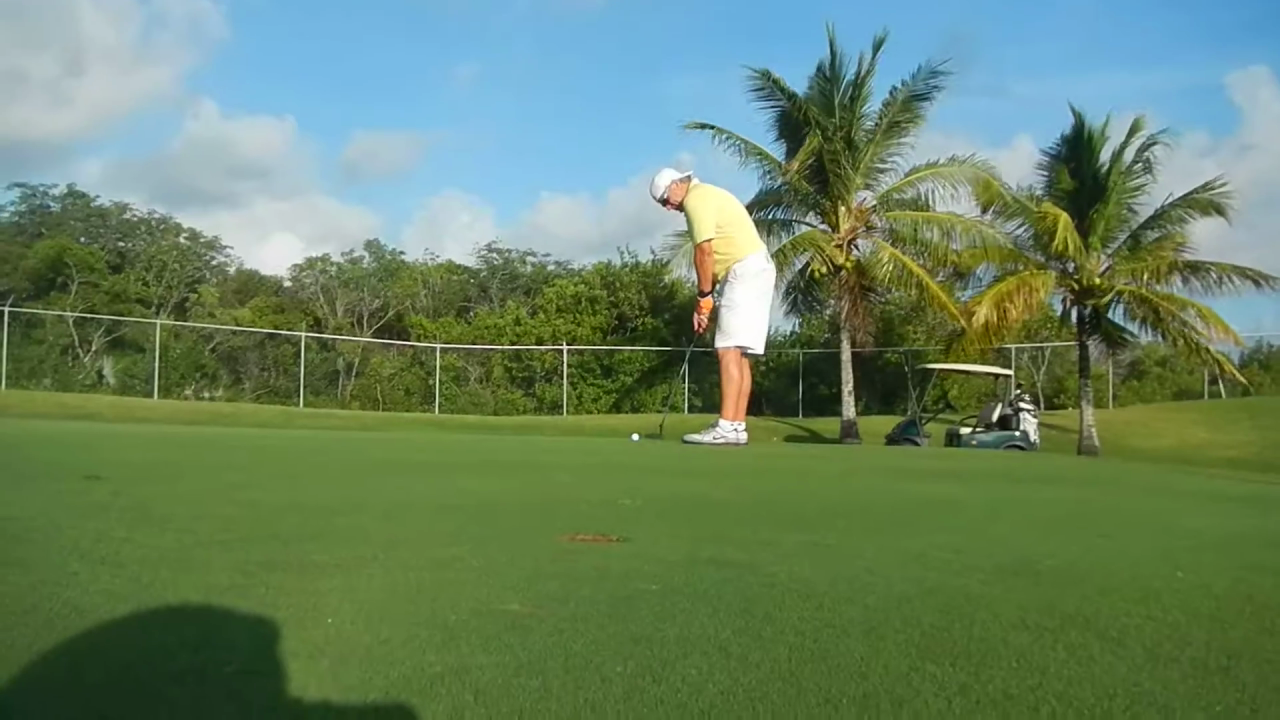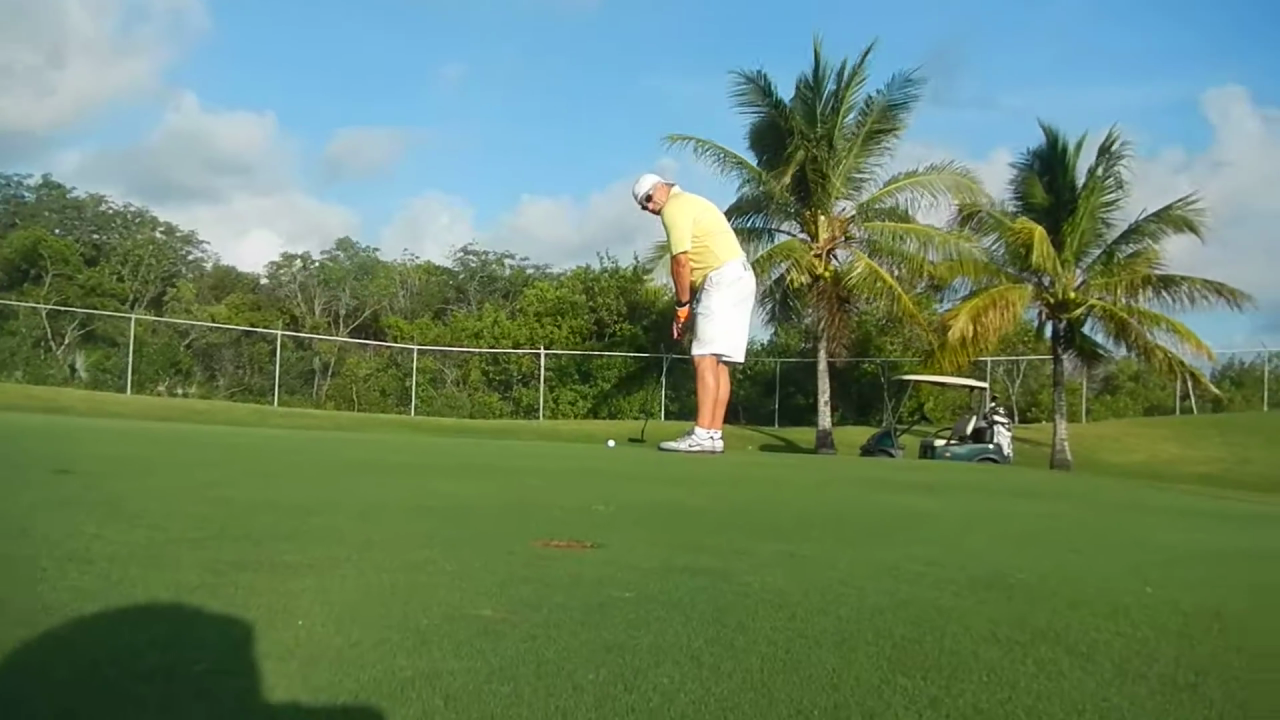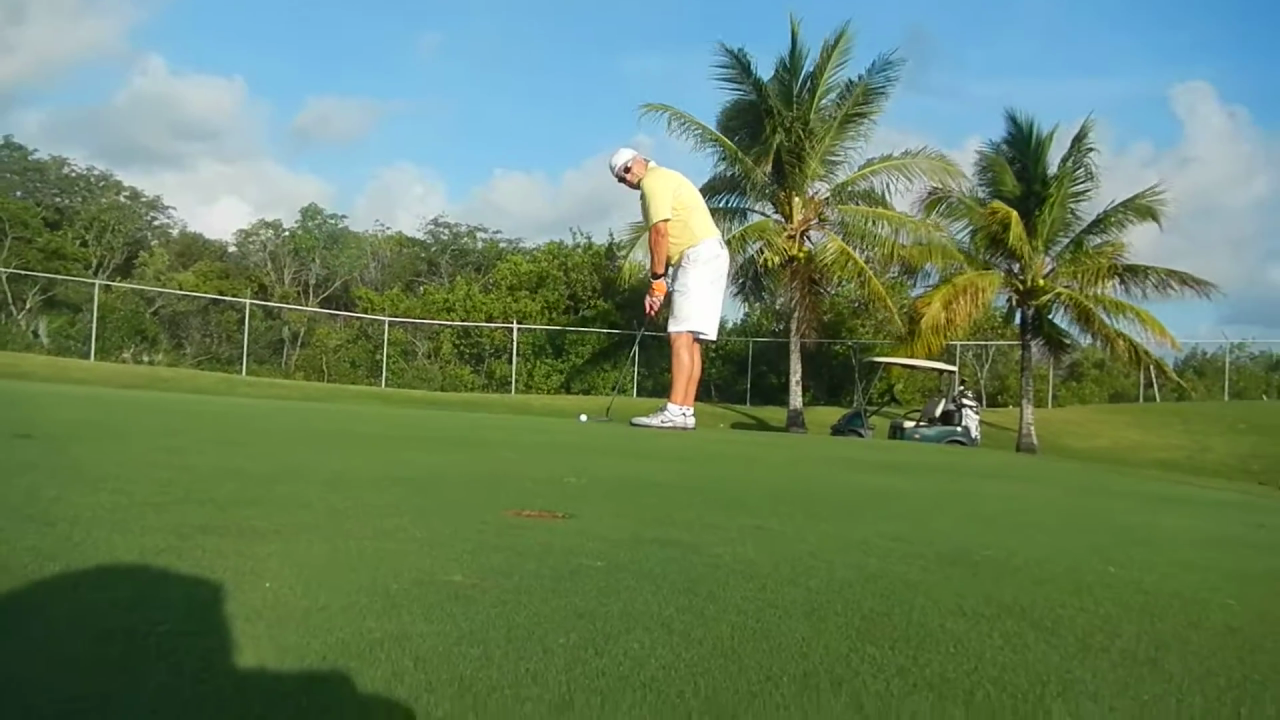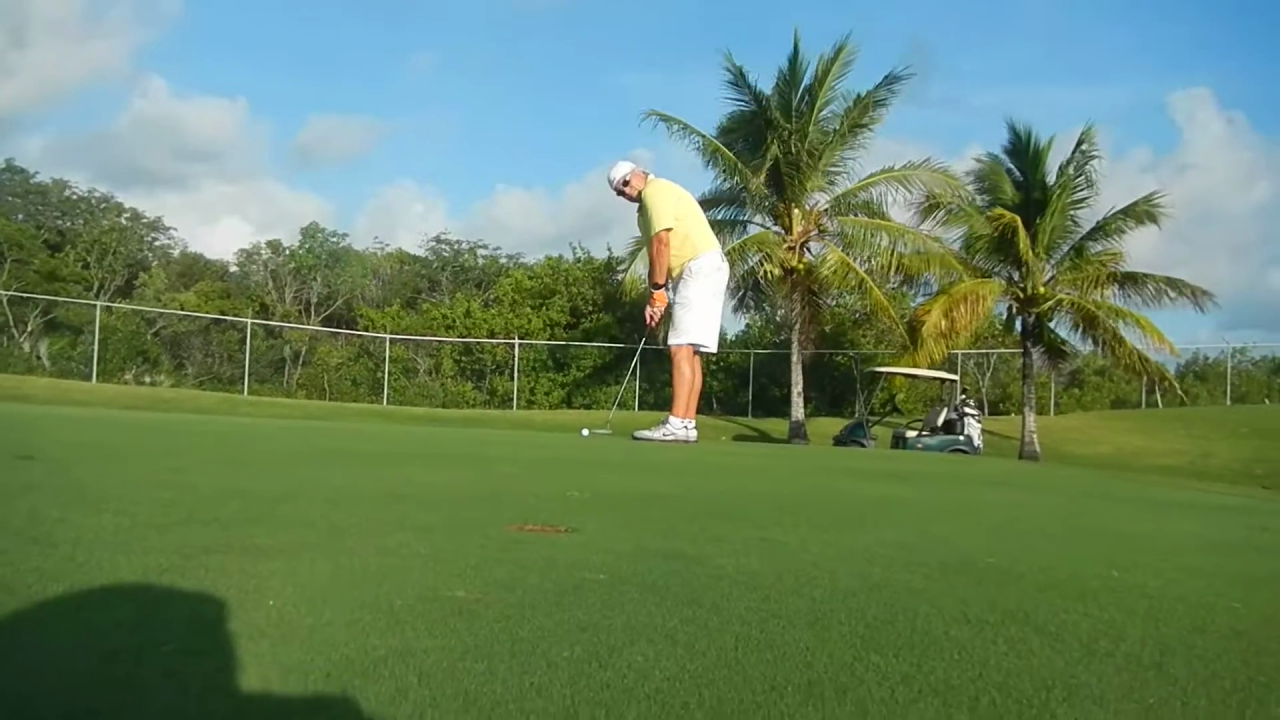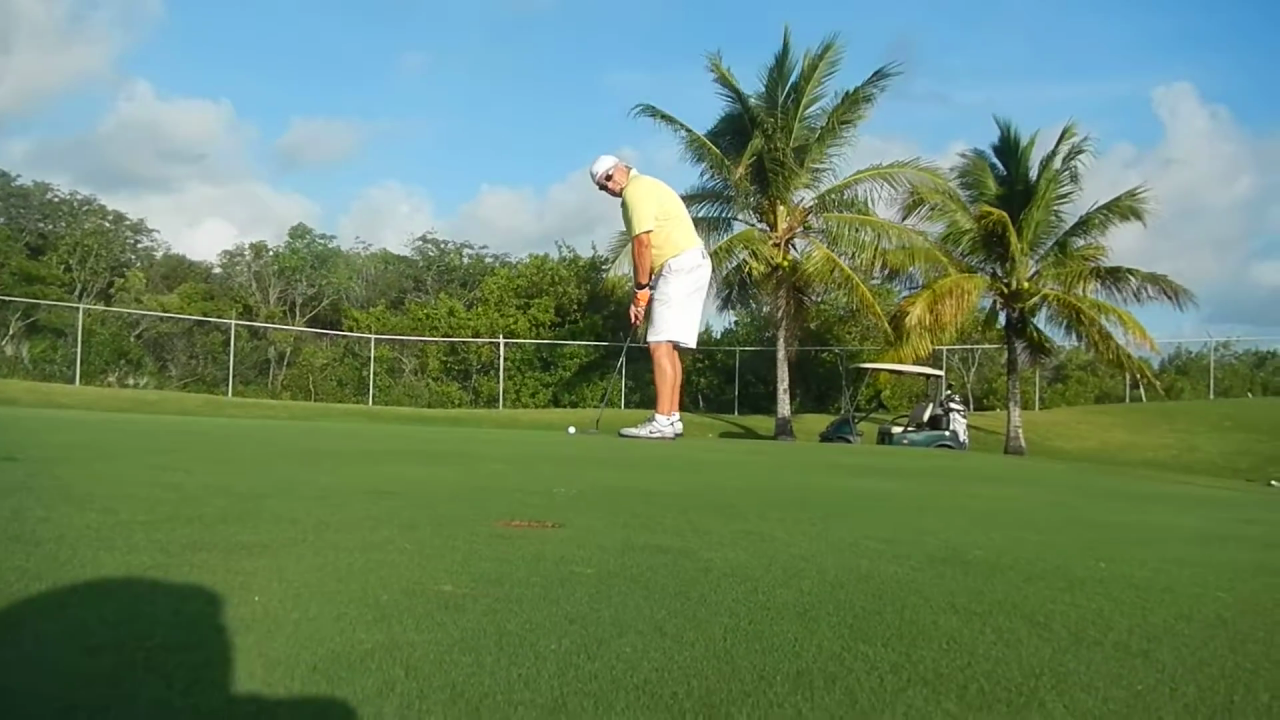
dt=0.3s
person 1, frame 1
left shoulder: (696, 198)
right shoulder: (703, 199)
left elbow: (704, 252)
right elbow: (711, 255)
left wrist: (704, 297)
right wrist: (705, 300)
left hip: (746, 271)
right hip: (752, 272)
left knee: (729, 350)
right knee: (739, 352)
left ankle: (726, 427)
right ankle: (737, 426)
person 1, frame 2
left shoulder: (674, 207)
right shoulder: (685, 205)
left elbow: (680, 263)
right elbow: (690, 265)
left wrist: (682, 307)
right wrist: (684, 308)
left hip: (724, 279)
right hip: (736, 279)
left knee: (706, 357)
right knee: (718, 360)
left ankle: (703, 434)
right ankle: (713, 434)
person 1, frame 3
left shoulder: (654, 179)
right shoulder: (649, 193)
left elbow: (660, 232)
right elbow: (660, 240)
left wrist: (656, 280)
right wrist: (655, 287)
left hip: (700, 256)
right hip: (698, 259)
left knee: (681, 334)
right knee: (690, 338)
left ankle: (674, 411)
right ankle: (685, 411)
person 1, frame 4
left shoulder: (656, 190)
right shoulder: (643, 210)
left elbow: (662, 242)
right elbow: (655, 256)
left wrist: (657, 290)
right wrist: (654, 297)
left hip: (701, 268)
right hip: (693, 273)
left knee: (682, 347)
right knee: (690, 350)
left ankle: (677, 423)
right ankle: (687, 424)
person 1, frame 5
left shoulder: (636, 189)
right shoulder: (634, 195)
left elbow: (642, 244)
right elbow: (644, 247)
left wrist: (641, 290)
right wrist: (641, 294)
left hip: (682, 265)
right hip: (686, 266)
left knee: (661, 343)
right knee: (669, 345)
left ankle: (662, 421)
right ankle: (671, 418)
